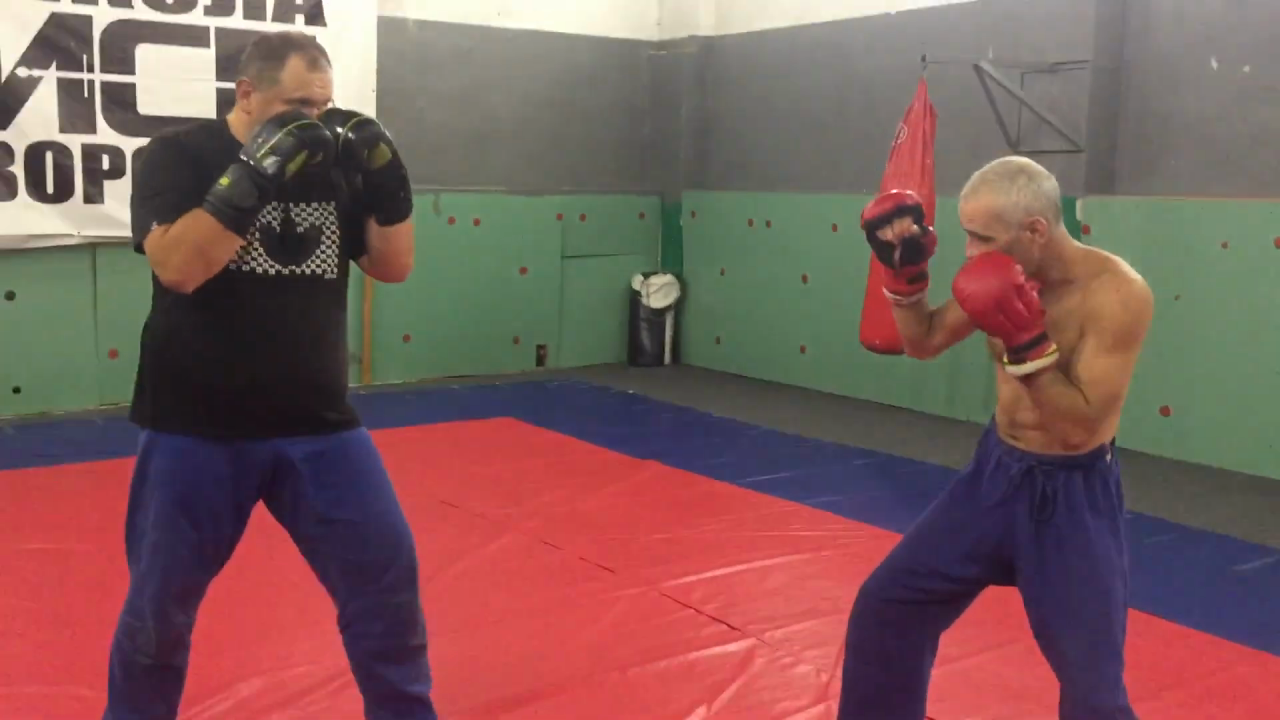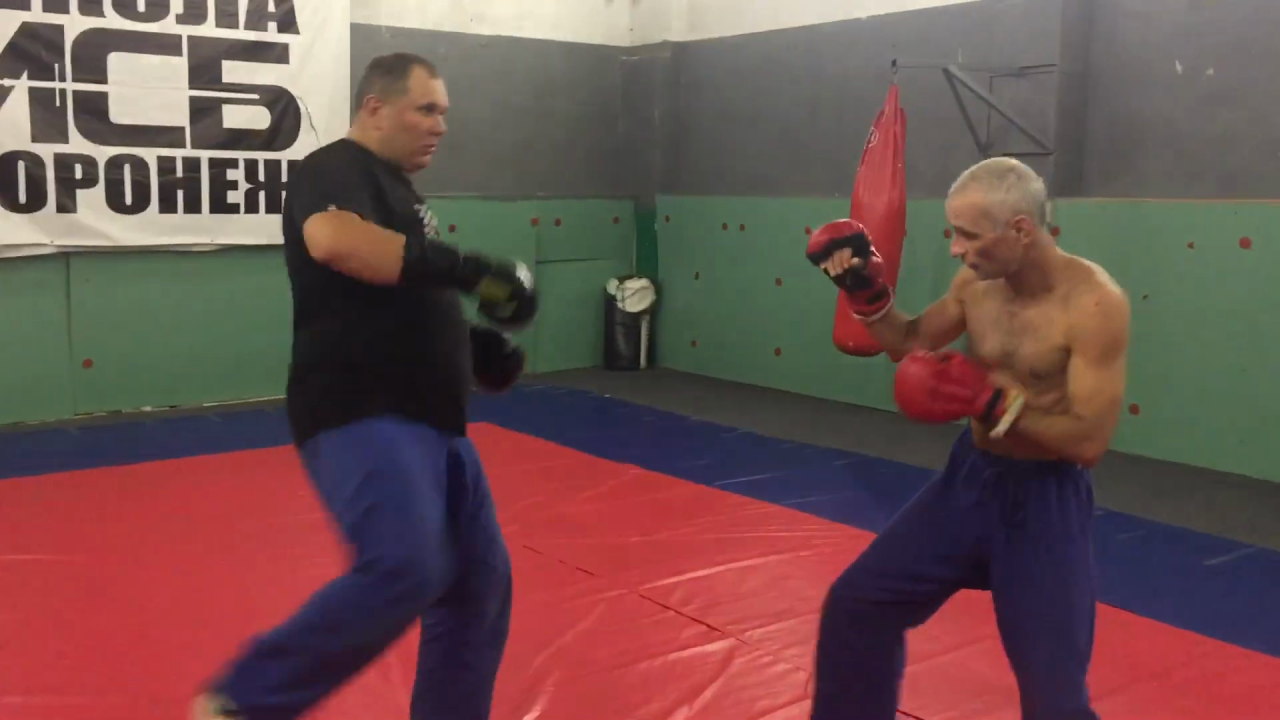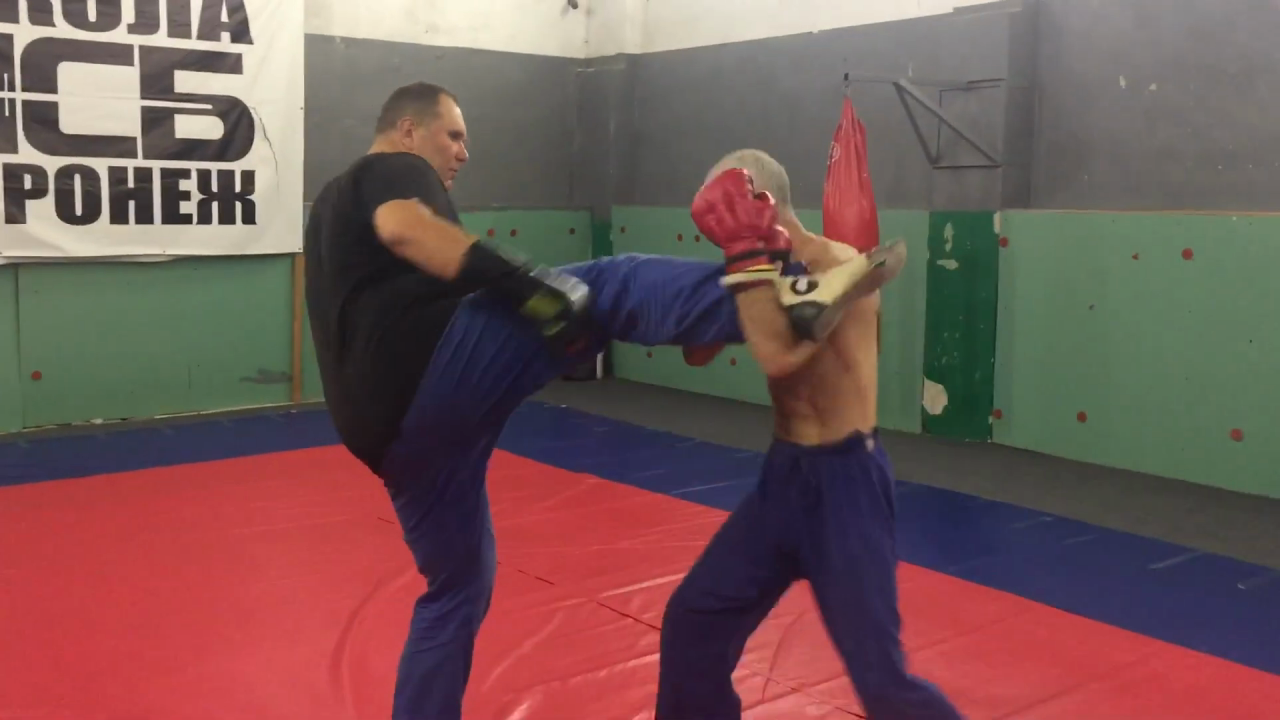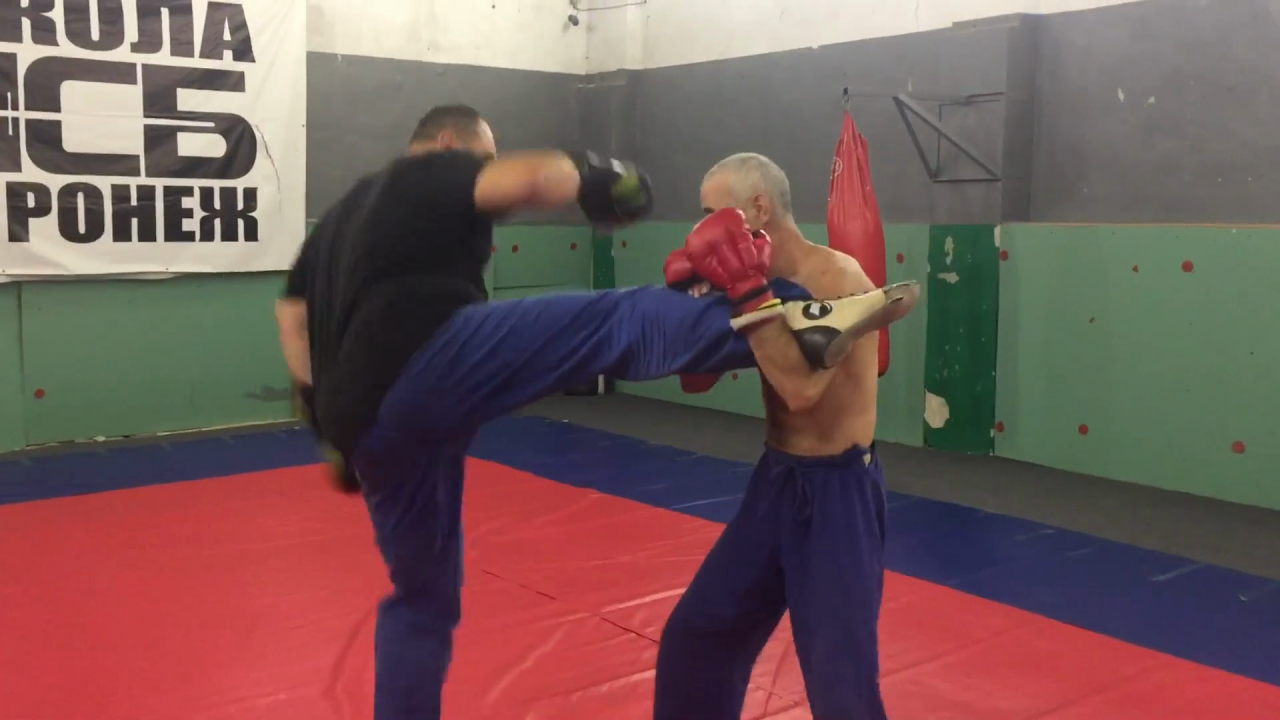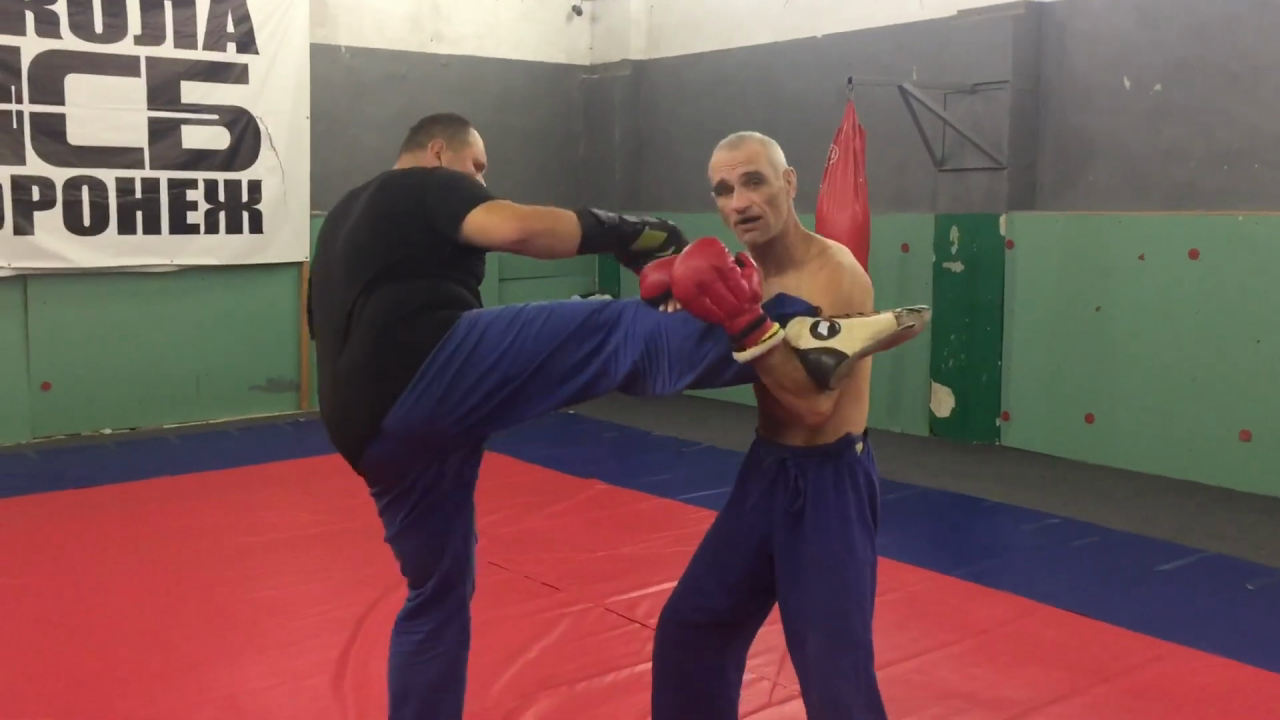
dt=0.5s
person 1, frame 1
left shoulder: (332, 164)
right shoulder: (176, 157)
left elbow: (393, 266)
right elbow: (177, 267)
left wrist: (386, 177)
right wrist: (255, 175)
left hip: (318, 424)
right hip: (197, 428)
left knee: (385, 576)
right knee: (162, 599)
person 1, frame 2
left shoulder: (393, 187)
right shoulder: (336, 170)
right elbow: (334, 240)
left wrist: (471, 342)
right wrist: (473, 272)
left hip: (428, 424)
right hip: (365, 420)
left knee: (481, 589)
right knee: (402, 578)
person 1, frame 3
left shoulder: (341, 201)
right shoulder: (389, 172)
right elbow: (407, 227)
right wrist: (527, 286)
left hip: (385, 420)
right hip: (436, 366)
left knee: (457, 588)
right knee: (610, 288)
right ankle: (785, 301)
person 1, frame 4
left shoulder: (351, 207)
right shoulder: (430, 175)
left elbow: (294, 314)
right elbow: (528, 178)
left wrist: (330, 416)
right wrist: (600, 173)
left hip: (366, 413)
right hip: (424, 363)
left knee: (426, 593)
right knee: (612, 322)
right ankle: (792, 322)
person 1, frame 5
left shoulder: (346, 218)
right shoulder: (425, 186)
right elbow: (516, 226)
right wrist: (627, 232)
left hip: (374, 422)
right hip: (430, 370)
left knee: (438, 594)
right knee: (621, 334)
person 2, frame 1
left shoulder: (1119, 294)
right shoulder: (1004, 273)
left elbow: (1077, 428)
right elbow: (922, 341)
left wrist: (1027, 341)
right wrist: (905, 273)
left hip: (1072, 495)
right hip: (995, 472)
right knee: (887, 604)
person 2, frame 2
left shoulder: (1095, 303)
right shoulder: (977, 281)
left elbow: (1089, 440)
right elbow: (910, 346)
left wrist: (988, 403)
right wrist: (866, 293)
left hip: (1046, 499)
right hip: (969, 479)
right knee: (856, 604)
person 2, frame 3
left shoulder: (836, 268)
right shoulder: (769, 270)
left elbow: (779, 359)
left wrist: (747, 257)
left hip: (845, 479)
right hip: (785, 470)
left knee: (875, 667)
right knee: (696, 616)
person 2, frame 4
left shoulder: (838, 279)
left elbow: (801, 389)
right elbow: (697, 379)
right wrist: (699, 304)
left hip: (838, 493)
right hip: (776, 482)
right knee: (696, 635)
person 2, frame 5
left shoulder: (836, 274)
right shoulder: (745, 272)
left elbow: (814, 402)
left wrist: (747, 323)
right wrist: (681, 310)
left hip: (828, 483)
right hip: (764, 472)
left knee: (835, 673)
right knee: (690, 627)
